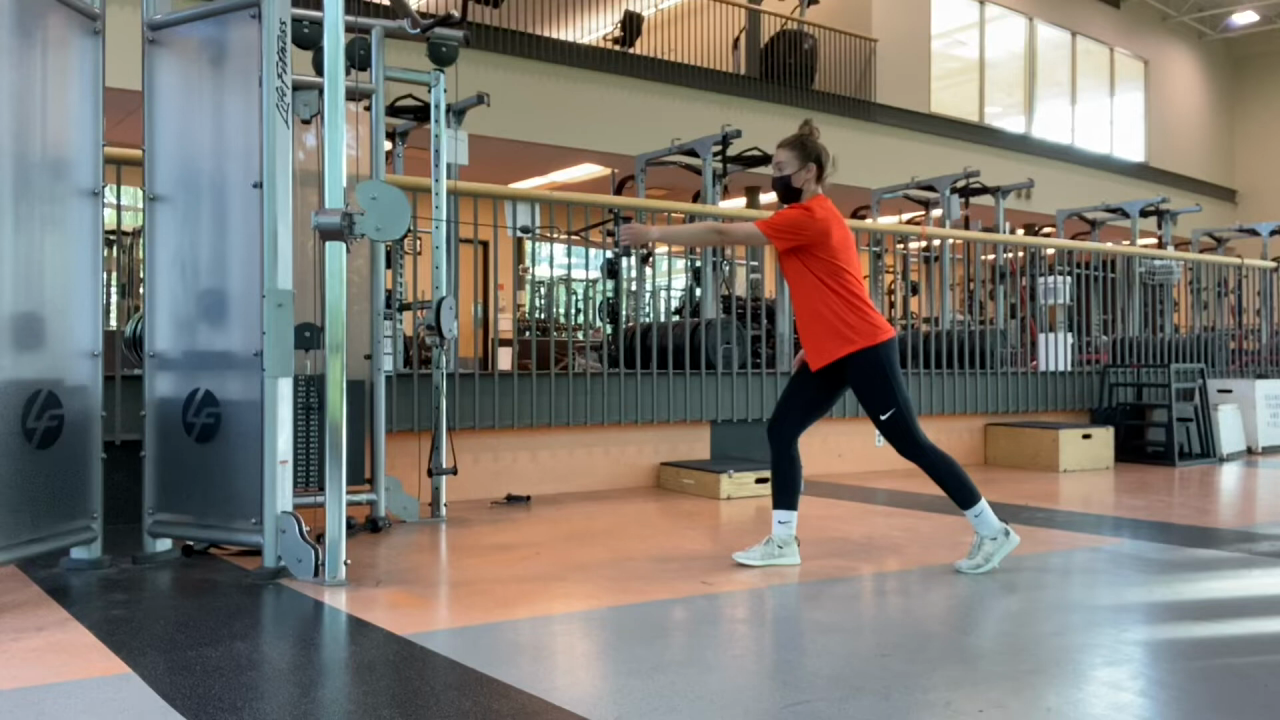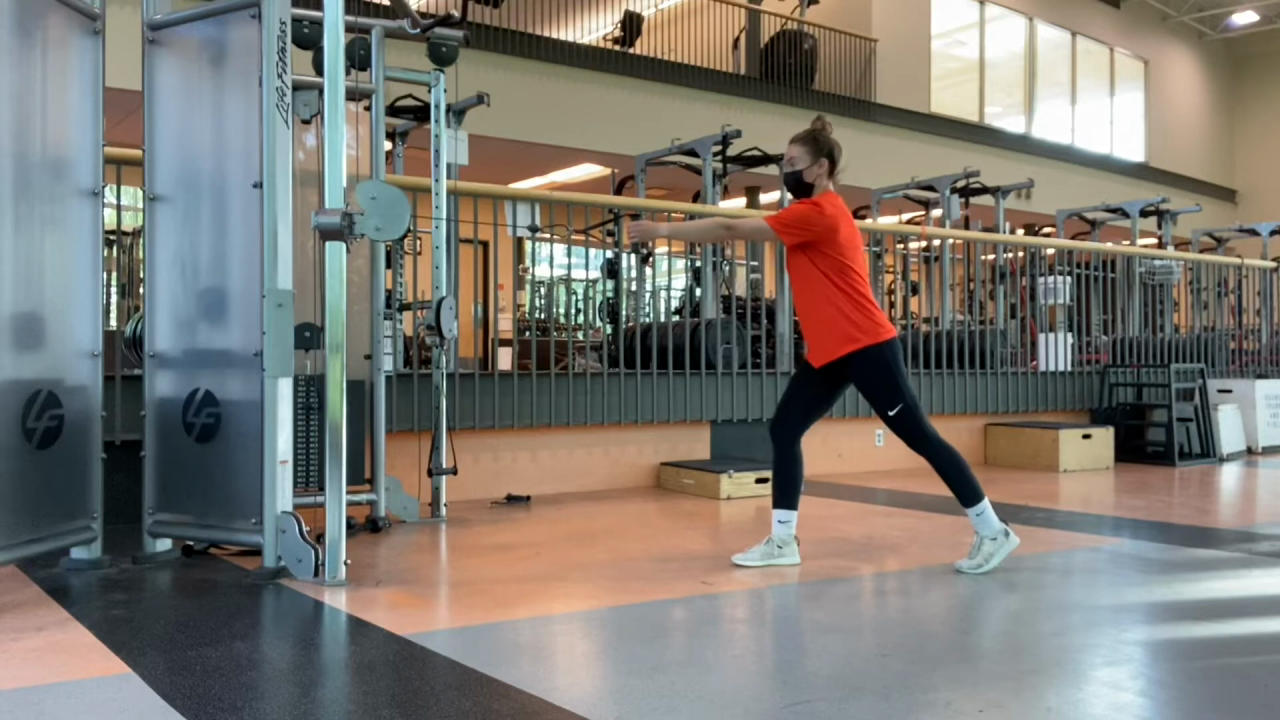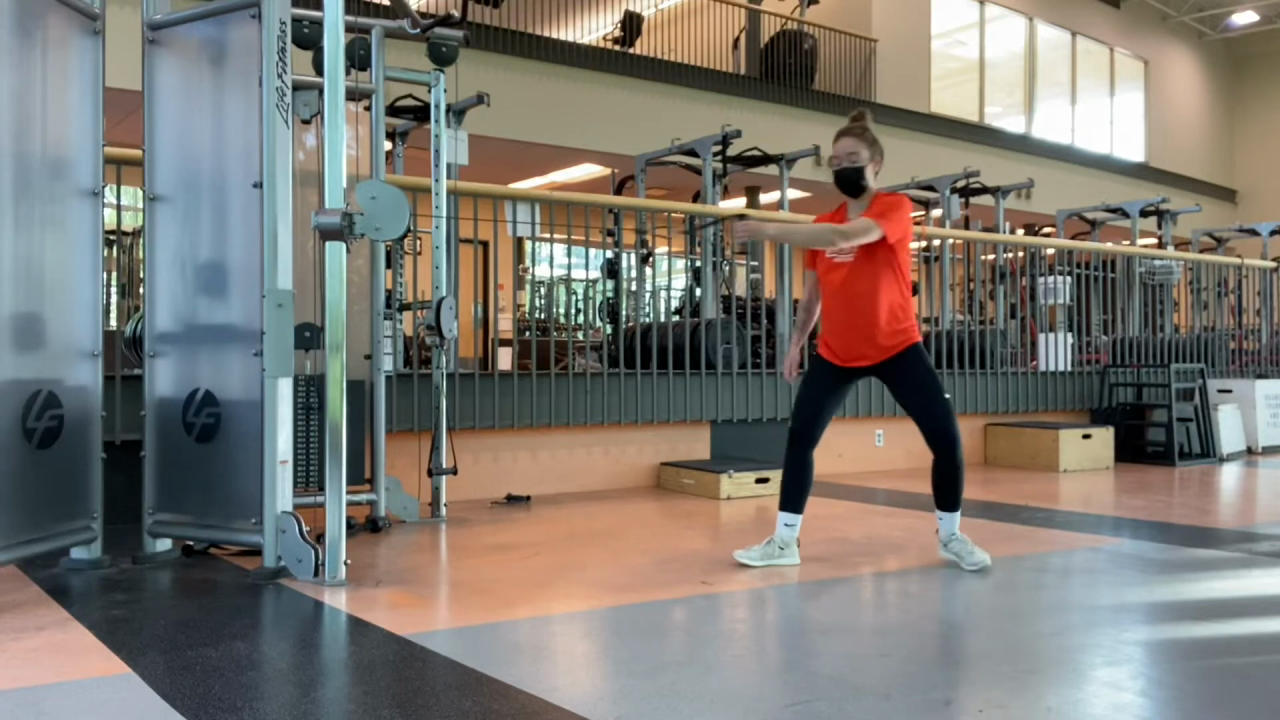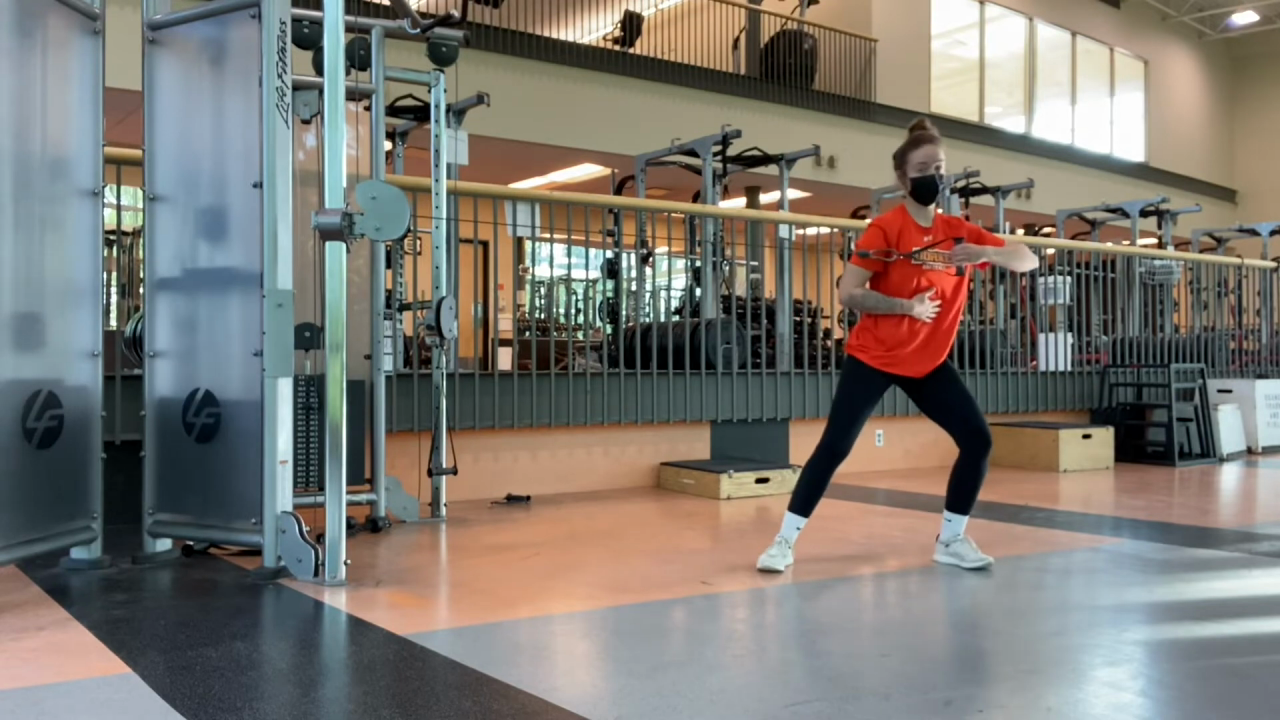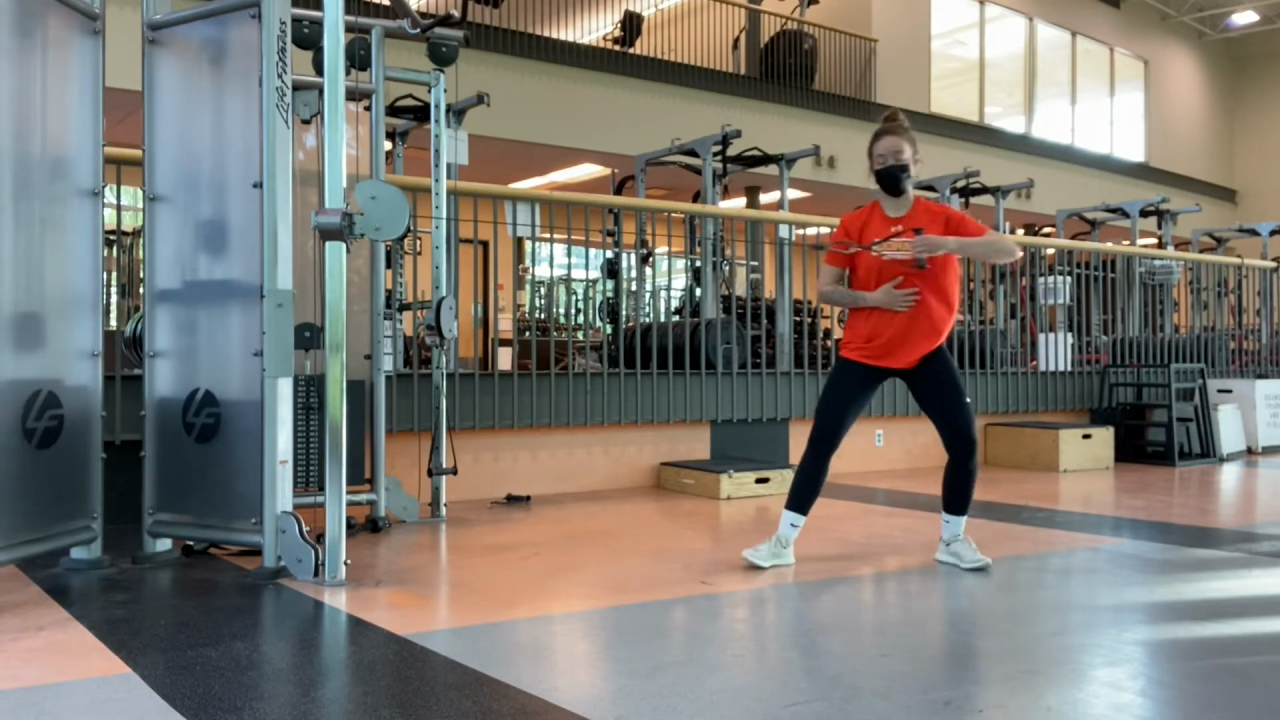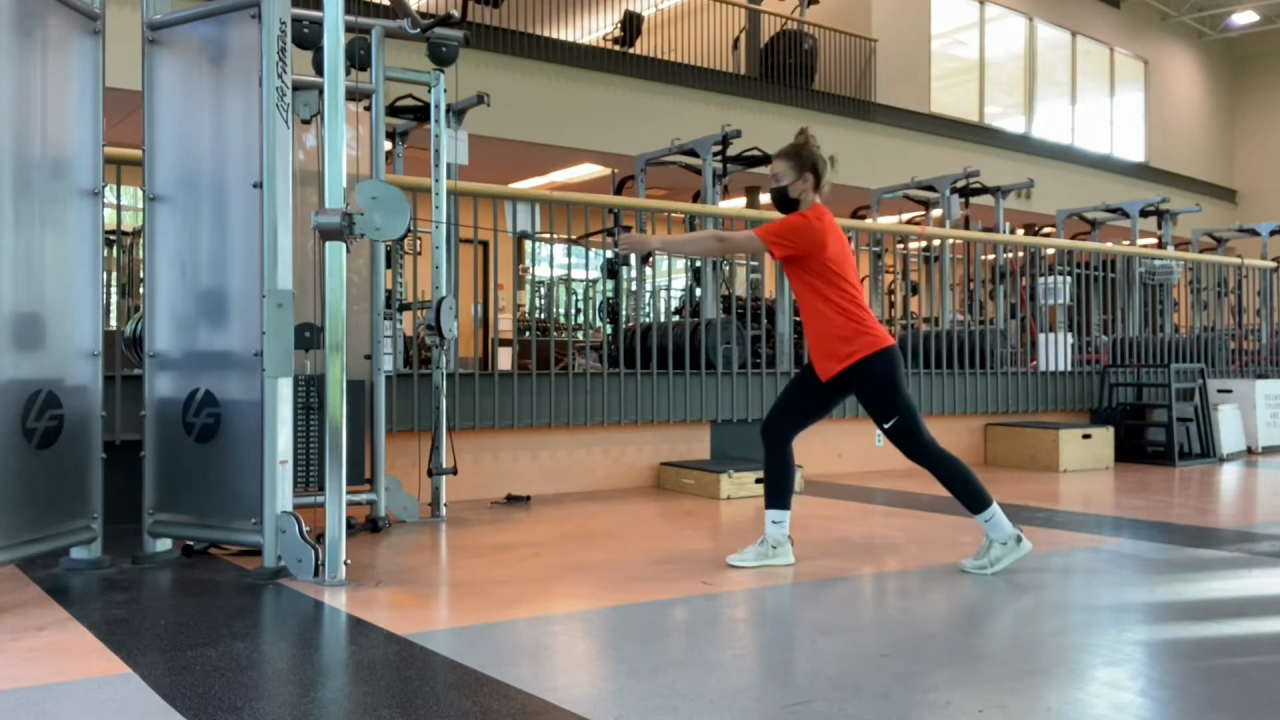
dt=0.7s
person 1, frame 1
left shoulder: (809, 217)
right shoulder: (808, 219)
left elbow: (724, 234)
left wrist: (653, 234)
right wrist: (809, 345)
left hip: (865, 350)
right hip: (830, 354)
left knee: (910, 443)
right knee: (780, 432)
left ankle: (992, 532)
right ankle: (783, 541)
person 1, frame 2
left shoulder: (819, 212)
right shoulder: (814, 215)
left elbow: (731, 229)
left wrist: (661, 230)
right wrist: (817, 340)
left hip: (867, 348)
right hip: (830, 354)
left knee: (919, 437)
right knee: (783, 431)
left ankle: (992, 531)
right ankle: (782, 541)
person 1, frame 3
left shoulder: (893, 206)
right shoulder: (823, 224)
left elbow: (850, 237)
right elbow: (813, 292)
left wrist: (772, 231)
right wrist: (796, 342)
left hip: (897, 346)
right hip: (834, 353)
left knee: (945, 436)
right knee: (799, 437)
left ankle: (951, 536)
right ankle: (783, 542)
person 1, frame 4
left shoulder: (960, 231)
right shoulder: (885, 229)
left elbow: (1028, 260)
right elbow: (848, 294)
left wrist: (987, 252)
right wrist: (907, 306)
left hip: (930, 362)
right hip: (872, 358)
left knee: (978, 440)
right knee: (834, 445)
left ankle: (951, 540)
right ankle: (784, 541)
person 1, frame 5
left shoulder: (942, 216)
right shoulder: (855, 224)
left elbow: (1007, 250)
right elbow: (827, 291)
left wrist: (940, 243)
right wrist: (872, 299)
left hip: (927, 350)
right hip: (863, 351)
left knee: (964, 441)
right knee: (822, 439)
left ankle: (954, 540)
right ankle: (783, 539)
person 1, frame 6
left shoulder: (807, 225)
right shoulder: (807, 227)
left elbow: (726, 243)
left wrist: (654, 243)
left hip: (867, 357)
right hip: (831, 360)
left knee: (919, 447)
right knee: (775, 431)
left ankle: (1004, 536)
right ankle: (777, 541)
